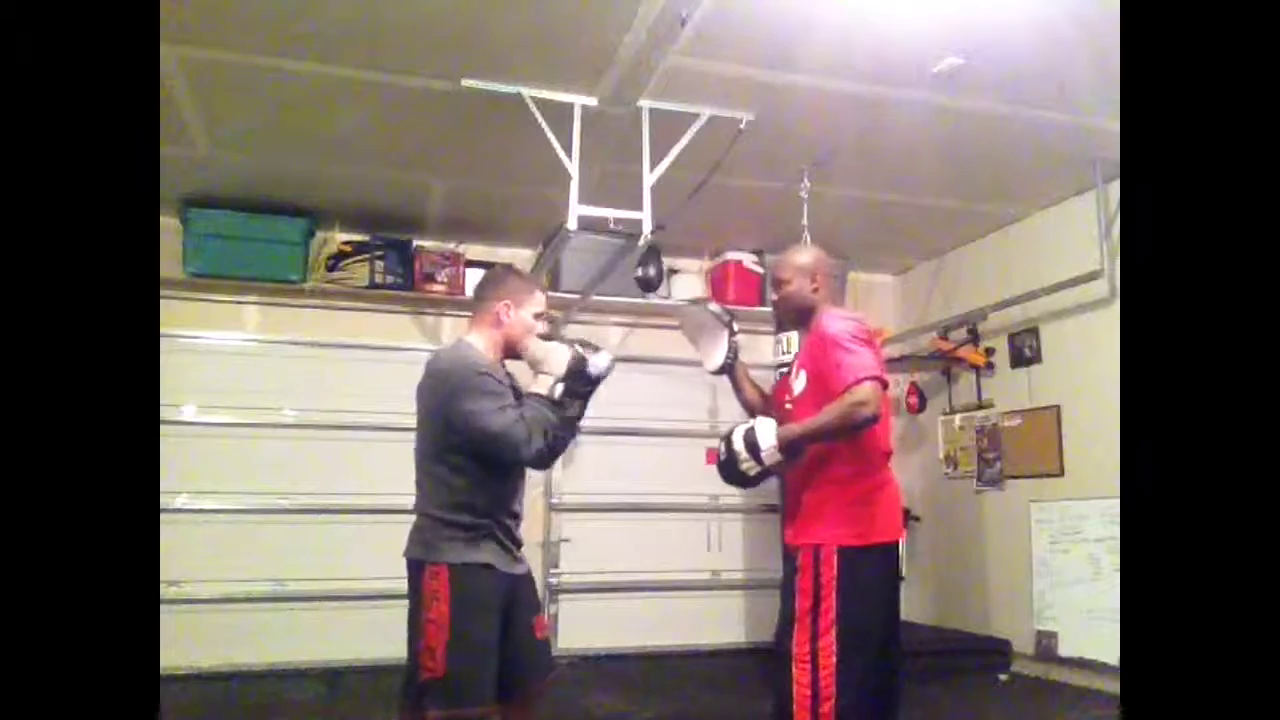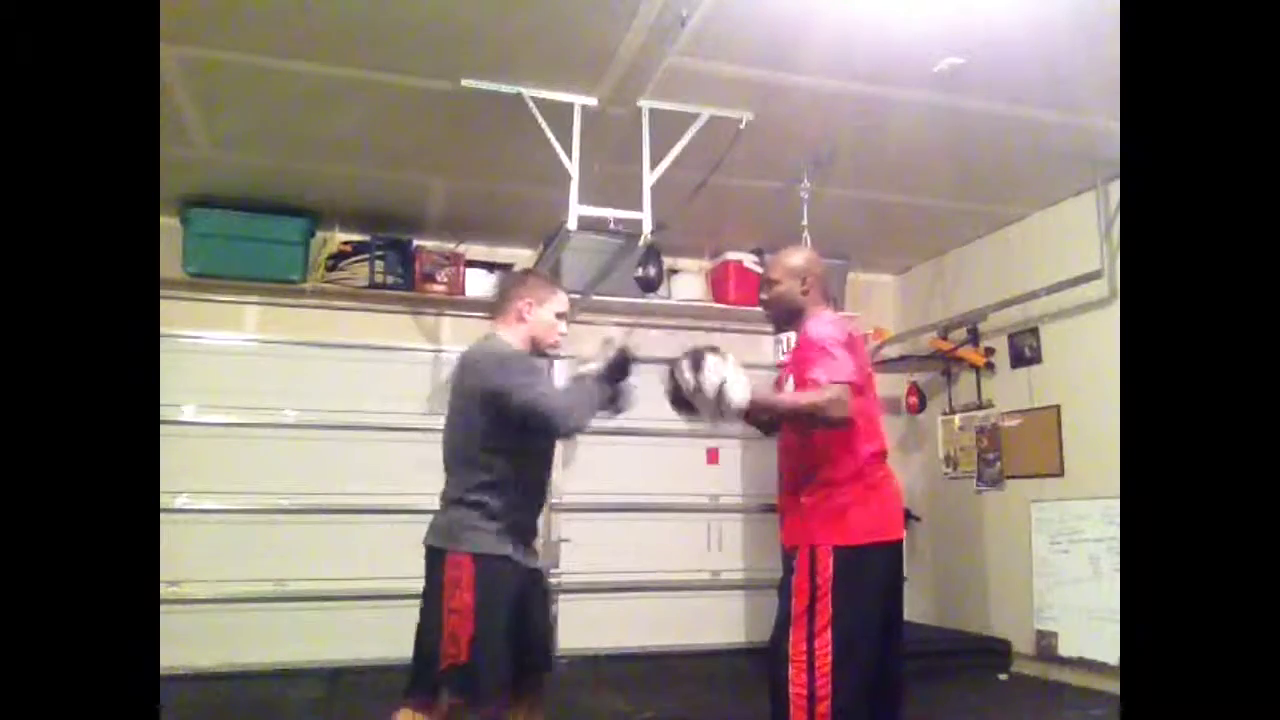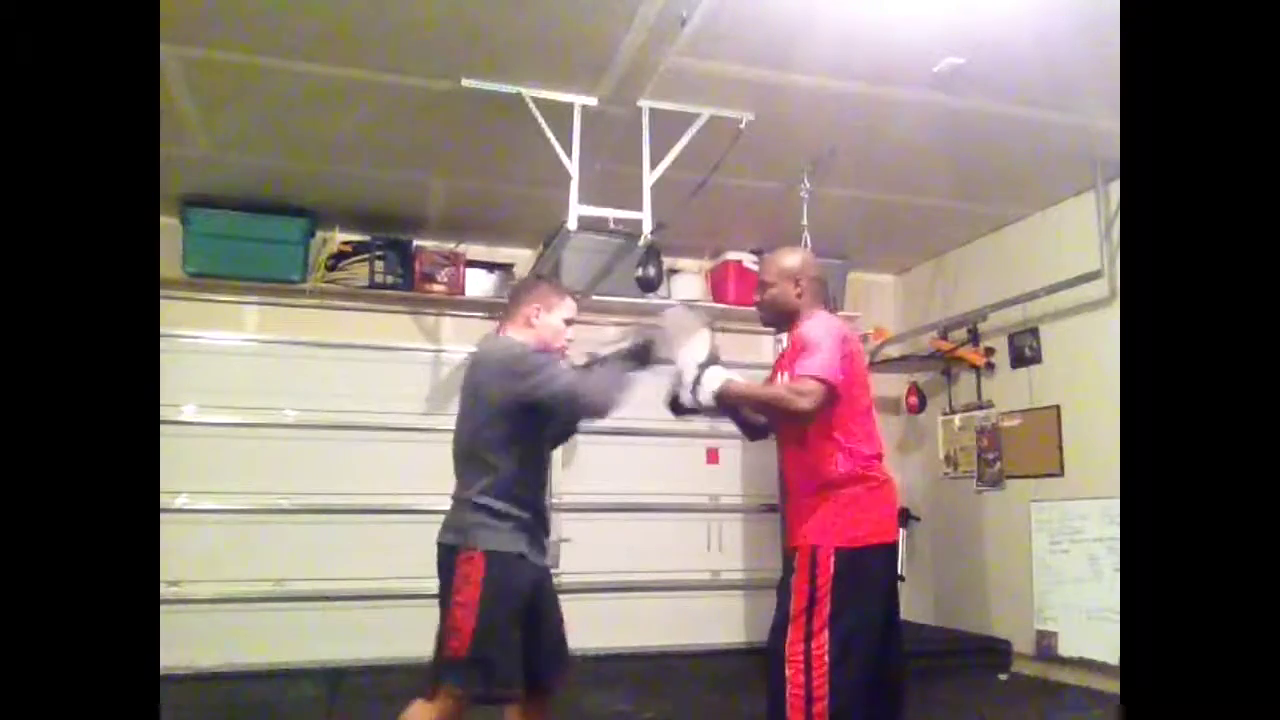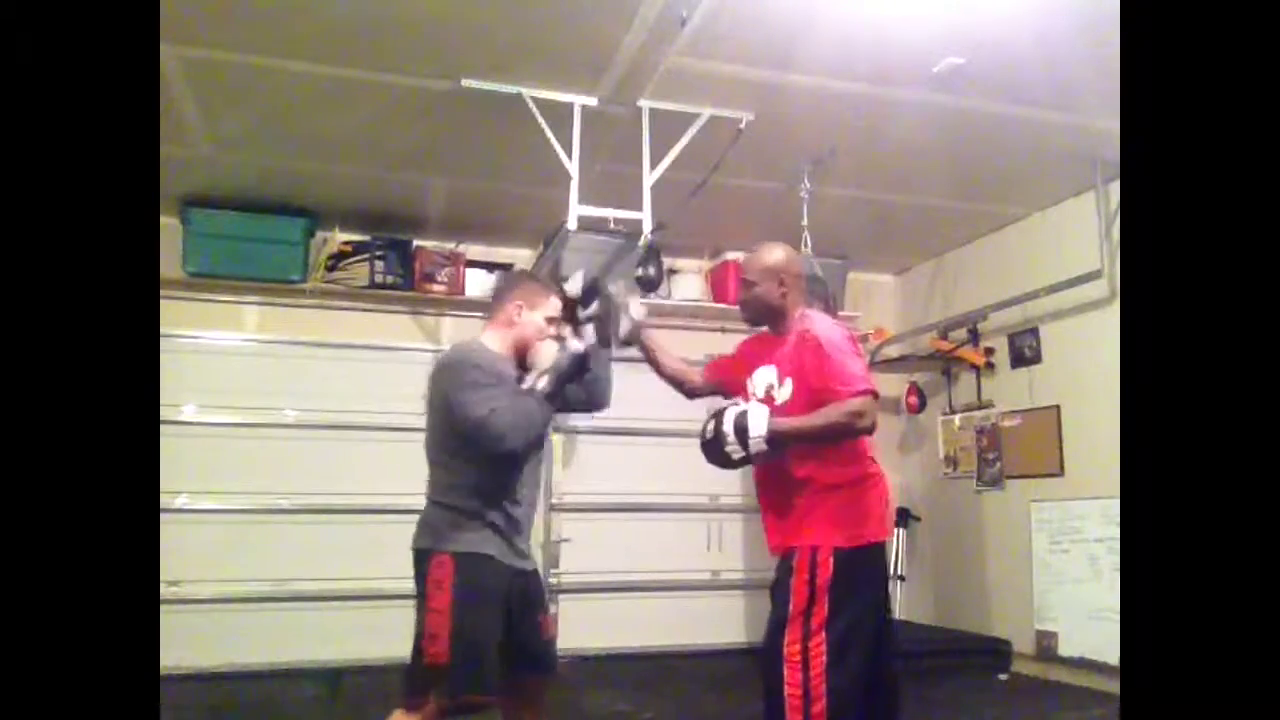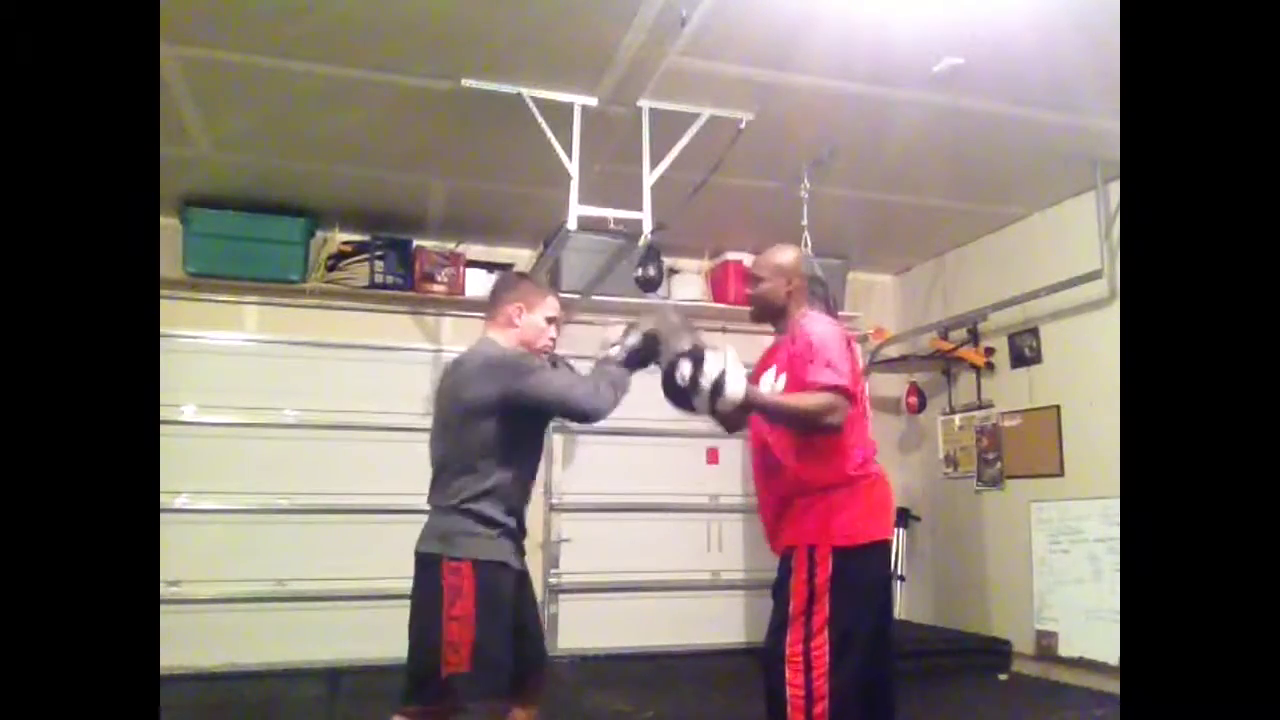
dt=0.4s
person 1, frame 1
left shoulder: (837, 330)
right shoulder: (811, 345)
left elbow: (865, 404)
right elbow: (774, 415)
left wrist: (780, 438)
right wrist: (731, 365)
left hip: (838, 531)
right hip: (846, 528)
left knee: (814, 665)
right knee: (862, 665)
person 1, frame 2
left shoulder: (823, 333)
right shoulder: (809, 343)
left elbow: (835, 406)
right elbow: (786, 418)
left wrist: (743, 396)
right wrist: (743, 397)
left hip: (840, 526)
right hip: (862, 525)
left knee: (808, 663)
right knee: (869, 665)
person 1, frame 3
left shoulder: (820, 332)
right shoulder: (803, 344)
left elbow: (803, 399)
right elbow: (759, 424)
left wrist: (719, 387)
right wrist: (716, 380)
left hip: (838, 525)
right hip: (860, 523)
left knee: (805, 661)
right knee: (864, 663)
person 1, frame 4
left shoulder: (823, 336)
right shoulder: (759, 349)
left elbow: (862, 414)
right elbow: (694, 380)
left wrist: (770, 429)
right wrist: (638, 332)
left hip: (832, 526)
right hip: (830, 529)
left knee: (798, 661)
right knee: (855, 663)
person 1, frame 5
left shoulder: (817, 333)
right shoulder: (779, 350)
left elbow: (831, 412)
right elbow: (746, 421)
left wrist: (745, 395)
right wrist: (698, 375)
left hip: (832, 522)
right hip: (836, 525)
left knee: (802, 661)
right knee: (854, 662)
person 2, frame 1
left shoulder: (490, 373)
right shoulder: (460, 369)
left elbow: (541, 452)
right elbow: (521, 443)
left wrist: (576, 391)
right wrist: (553, 381)
left hip: (501, 557)
right hip: (455, 560)
person 2, frame 2
left shoulder: (507, 366)
right shoulder: (499, 361)
left elbow: (543, 420)
right elbow: (561, 414)
left wrist: (601, 381)
right wrist: (603, 374)
left hip: (512, 550)
right hip: (472, 548)
left knee: (527, 679)
person 2, frame 3
left shoulder: (520, 365)
right shoulder: (507, 359)
left elbow: (551, 432)
right elbow: (592, 399)
left wrist: (598, 372)
right wrist: (627, 356)
left hip: (522, 547)
right hip: (485, 546)
left knee: (536, 681)
person 2, frame 4
left shoulder: (519, 371)
right shoulder: (466, 364)
left elbow: (595, 395)
right elbow: (504, 434)
right wrist: (545, 378)
left hip: (510, 551)
right hip: (461, 549)
left knee: (528, 682)
person 2, frame 5
left shoulder: (504, 370)
right shoulder: (498, 364)
right elbow: (587, 402)
left wrist: (556, 376)
right wrist: (622, 358)
left hip: (498, 552)
right hip: (466, 554)
left knee: (526, 682)
